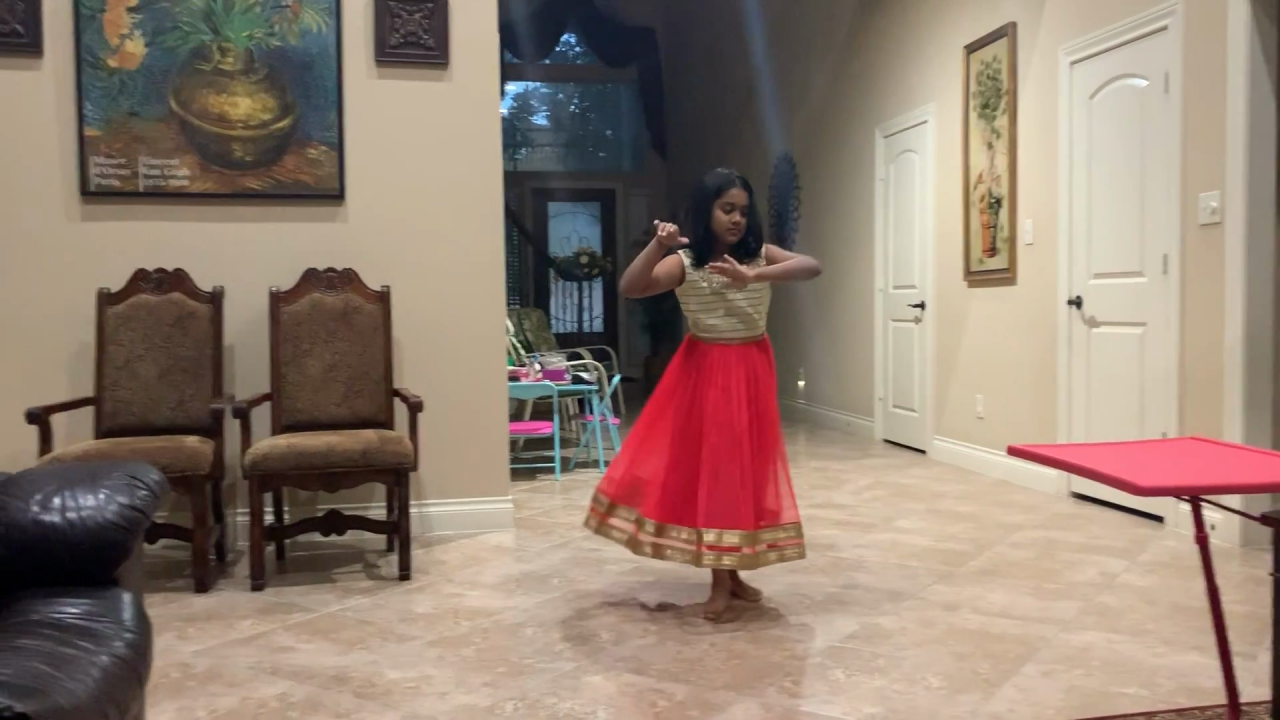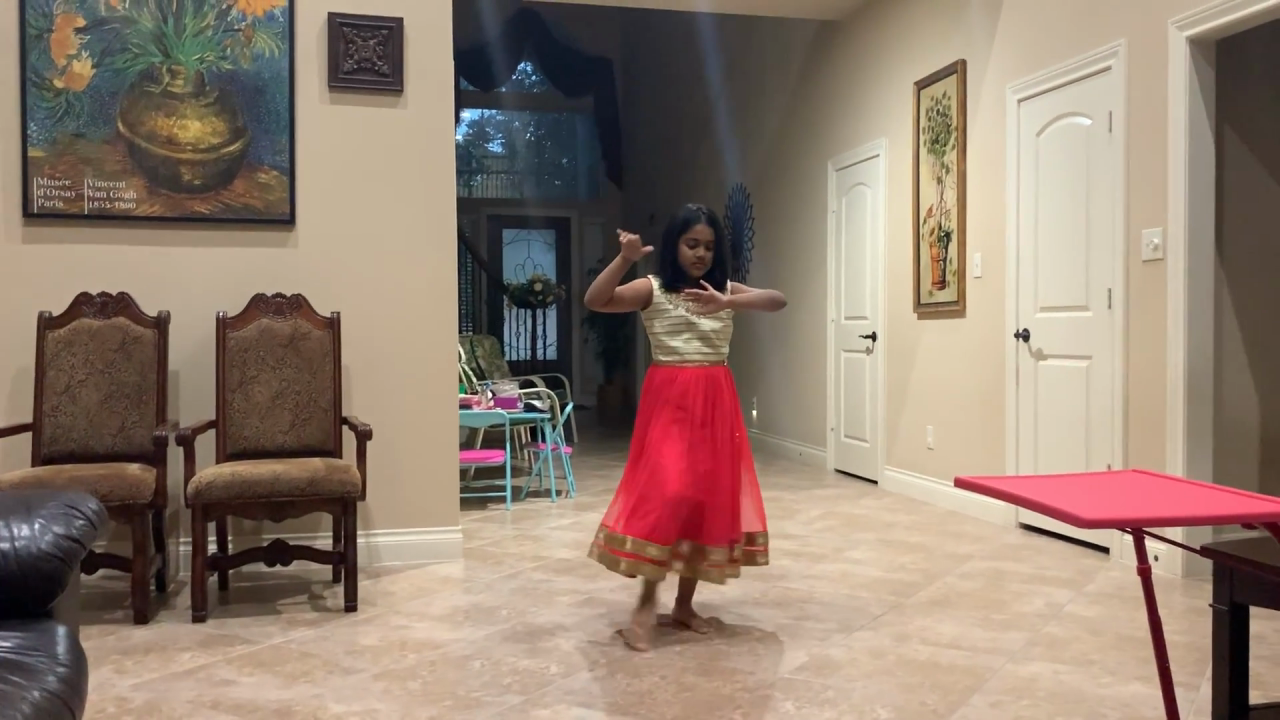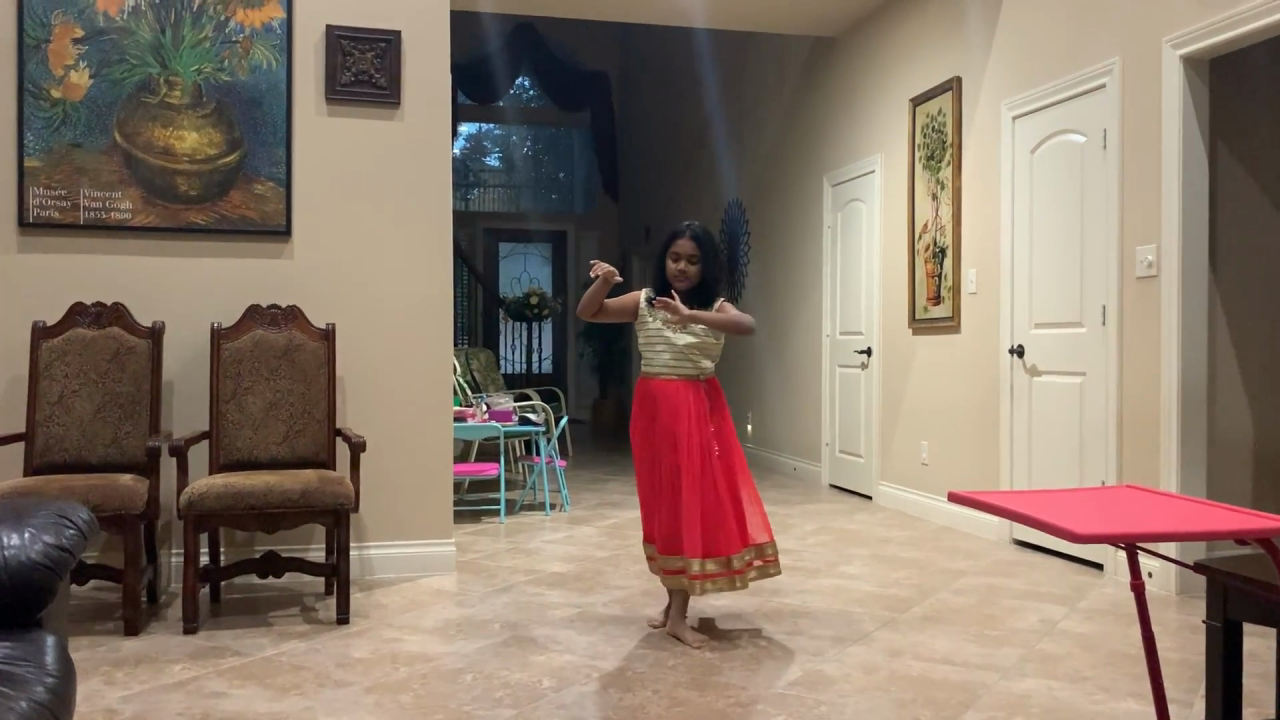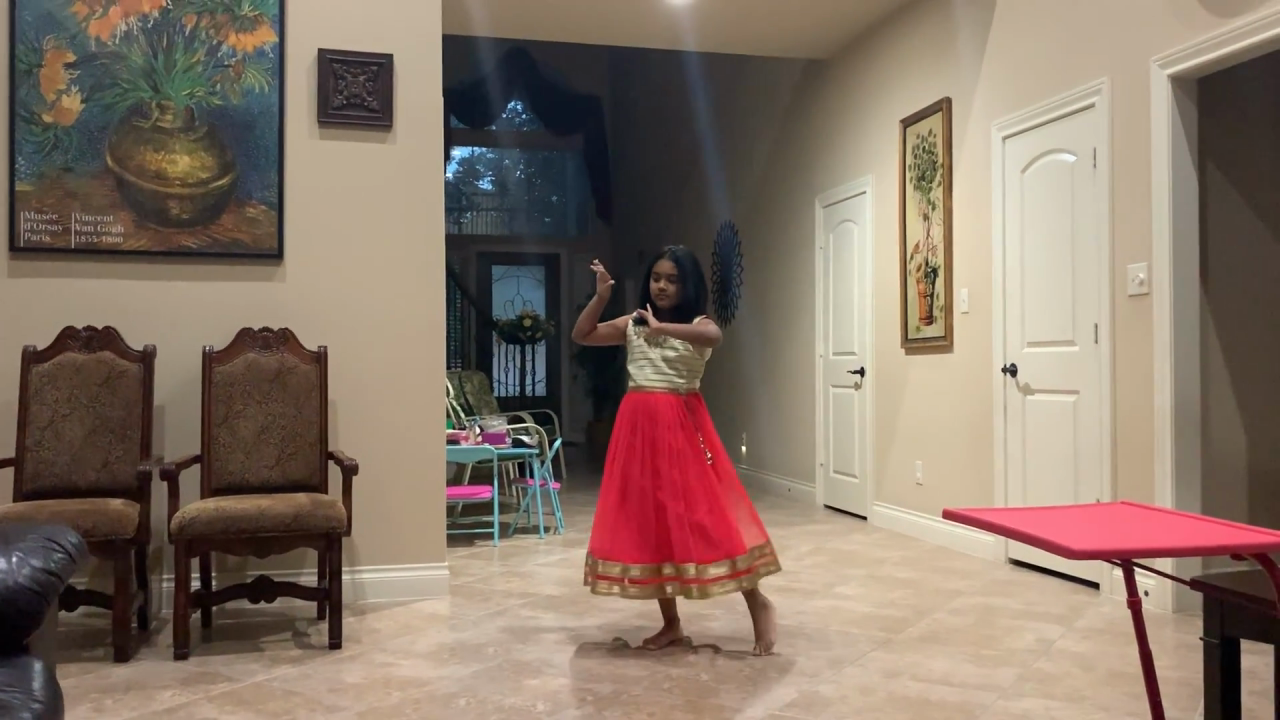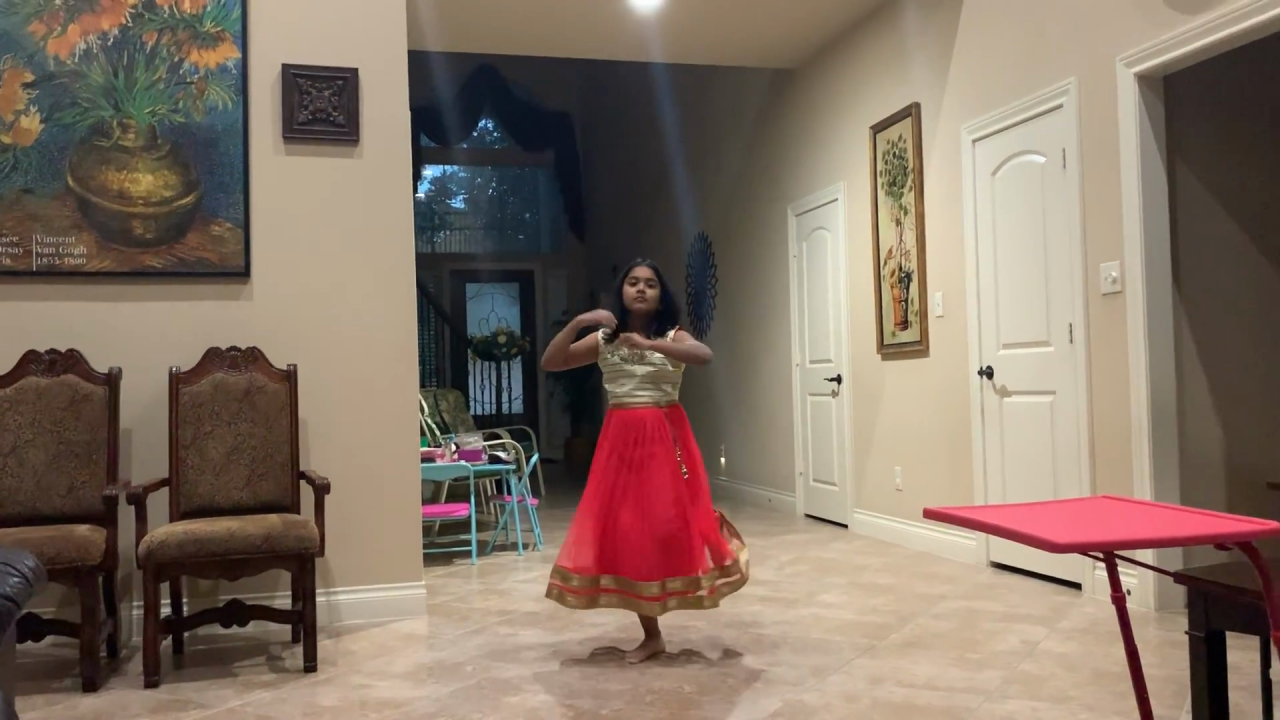
dt=1s
person 1, frame 1
left shoulder: (760, 256)
right shoulder: (684, 263)
left elbow: (812, 267)
right elbow: (630, 288)
left wrist: (754, 275)
right wrist: (658, 245)
left hip: (751, 369)
right hip: (703, 368)
left knee: (744, 464)
right knee: (701, 462)
left ankle: (731, 573)
right ankle: (722, 578)
person 1, frame 2
left shoulder: (725, 290)
right shoulder: (652, 290)
left elbow: (778, 300)
right elbow: (594, 301)
left wrist: (726, 302)
right wrist: (624, 259)
left hip: (716, 397)
right hip: (669, 396)
left knee: (708, 493)
right knee: (667, 490)
left ankle: (684, 603)
right ankle: (646, 599)
person 1, frame 3
left shoulder: (715, 308)
right shoulder: (643, 302)
left elbow: (748, 326)
right elbow: (586, 313)
left wrist: (689, 316)
right wrist: (604, 281)
left hip: (700, 409)
right hip: (654, 408)
left knee: (700, 498)
right knee: (665, 499)
left ankle: (678, 612)
right ankle: (675, 600)
person 1, frame 4
left shoulder: (697, 325)
right shoulder: (632, 324)
left elbow: (713, 336)
right elbow: (580, 335)
left wrist: (660, 327)
right wrist: (601, 296)
left hip: (682, 423)
right hip: (638, 423)
left knee: (704, 512)
right knee: (642, 516)
left ankle: (758, 603)
right ankle: (671, 623)
person 1, frame 5
left shoulder: (673, 337)
right shoulder: (603, 339)
left elbow: (705, 355)
right elbow: (550, 363)
left wrist: (649, 345)
right wrist: (578, 322)
left hip: (664, 436)
right hip: (619, 439)
left knee: (672, 522)
right knee: (622, 529)
right ankle: (651, 636)
